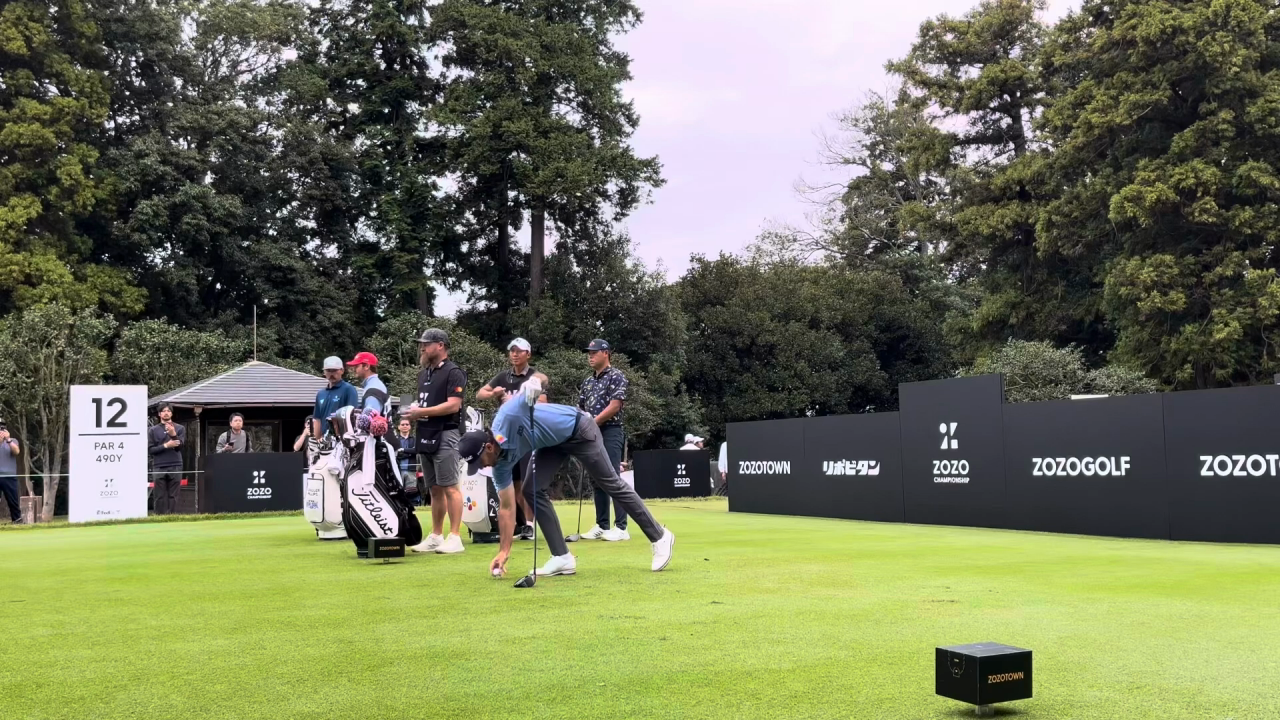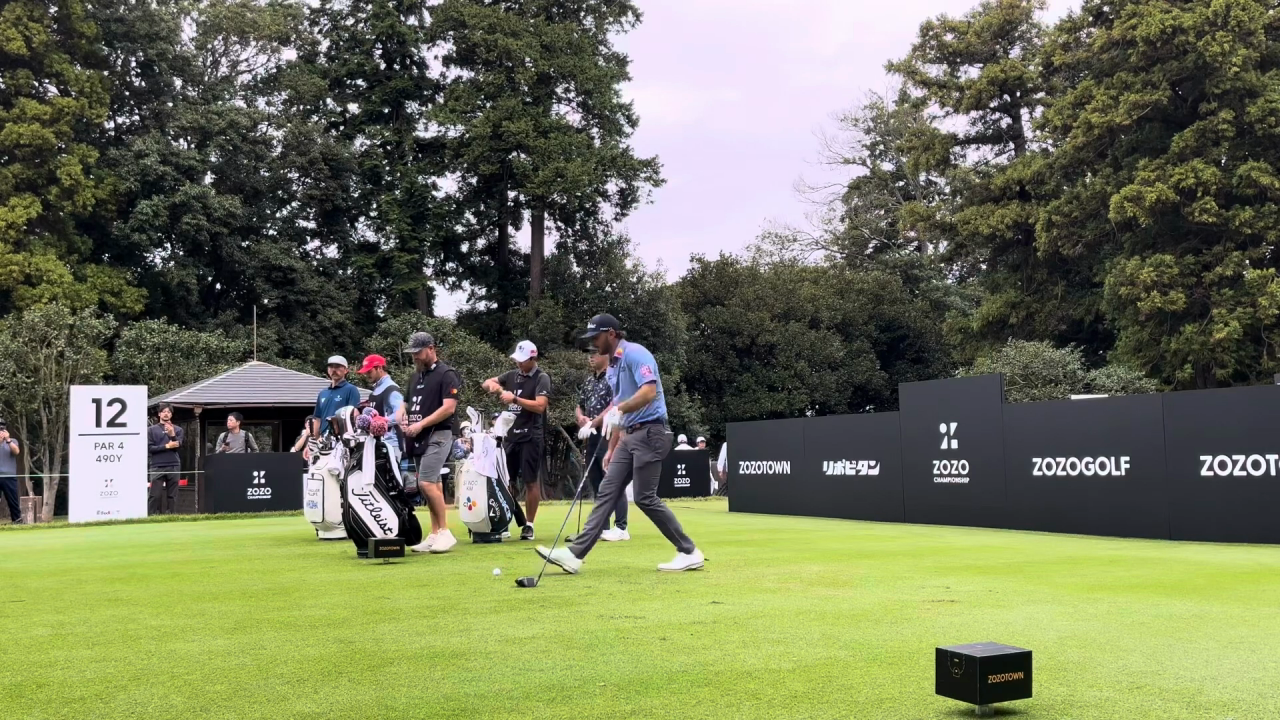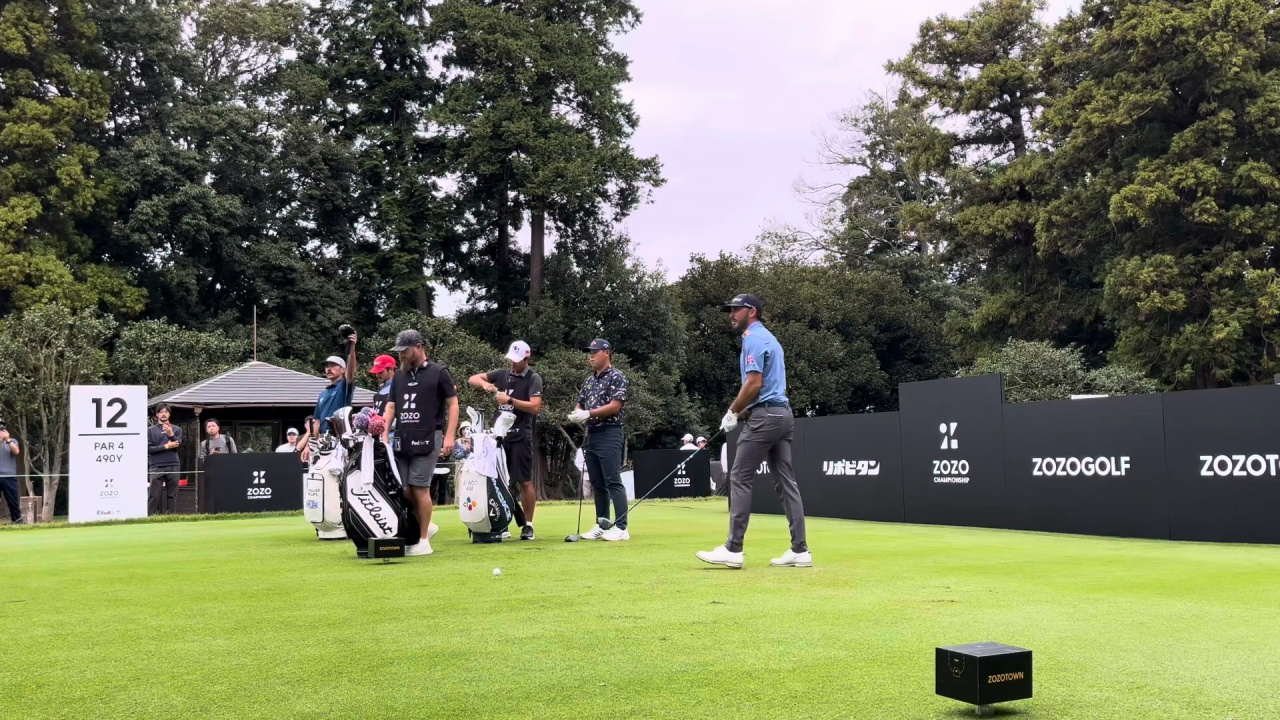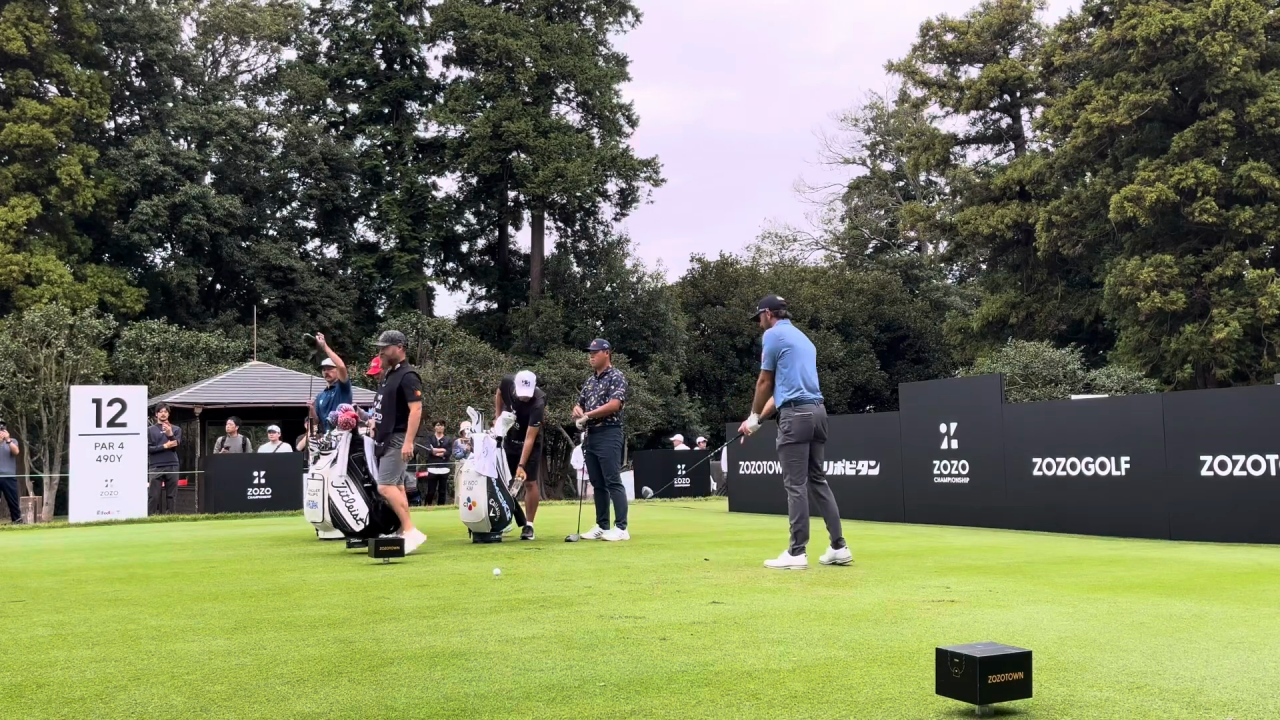
dt=1s
person 1, frame 1
left shoulder: (509, 416)
right shoulder: (502, 460)
left elbow: (540, 377)
right elbow: (507, 508)
left wrist: (534, 381)
right wrist: (504, 551)
left hip: (580, 430)
right hip: (553, 442)
left knee: (613, 484)
right knee: (533, 491)
left ankle: (659, 537)
right ankle: (562, 557)
person 1, frame 2
left shoulder: (636, 353)
right shoulder: (614, 366)
left elbow: (650, 390)
left wrist: (618, 410)
right wrist: (610, 449)
left hip: (650, 432)
right hip: (630, 435)
left knee: (644, 497)
right knee: (608, 491)
left ankle: (689, 553)
right ankle: (575, 553)
person 1, frame 3
left shoulder: (753, 337)
right shoulder: (768, 338)
left elbow: (754, 383)
left wrist: (733, 413)
right wrist: (738, 412)
left hip: (764, 416)
right hip: (782, 414)
left knee: (740, 478)
right knee: (786, 482)
left ankle: (733, 549)
right ankle: (799, 550)
person 1, frame 4
left shoulder: (773, 335)
right shoulder: (803, 339)
left elbow: (765, 383)
left wrist: (753, 417)
right wrist: (760, 418)
left hip: (796, 414)
right hip: (816, 411)
left knee: (795, 485)
right knee: (818, 480)
left ankle: (796, 553)
right ankle: (839, 546)
person 2, frame 1
left shoulder: (453, 372)
right shoulder: (424, 373)
left elbow: (453, 405)
left wrist: (421, 411)
right wrist: (413, 409)
left hip: (444, 436)
right hip: (425, 436)
left knee: (449, 487)
right knee: (434, 489)
left ankle: (454, 537)
right ankle: (435, 536)
person 2, frame 2
left shoulder: (446, 374)
right shoulder: (415, 377)
left elbow: (449, 408)
right elbow: (407, 403)
left wrist: (421, 424)
right wrist: (401, 414)
left hip: (437, 436)
right hip: (418, 439)
left knee: (427, 484)
right knee: (433, 487)
left ankle: (445, 533)
right ankle: (436, 535)
person 2, frame 3
left shoulder: (438, 373)
right shoulder: (399, 377)
left elbow: (453, 404)
right elbow: (391, 407)
left wrist: (450, 435)
right wrist: (384, 433)
left hip: (427, 438)
right hip: (402, 439)
left knee: (419, 488)
right knee: (404, 488)
left ankle: (422, 541)
right ankle: (425, 526)
person 2, frame 4
left shoulder: (407, 375)
right shoulder: (388, 374)
left elbow: (416, 409)
left wrist: (408, 441)
right wrist: (374, 424)
left hip: (398, 439)
right hip: (386, 438)
left knee: (386, 486)
right knee: (396, 487)
left ankle: (411, 532)
right ankle: (405, 535)
person 3, frame 1
left shoulder: (616, 377)
right shoulder: (588, 381)
left elbow: (614, 406)
right elbow: (580, 408)
left hip: (610, 433)
right knee: (597, 482)
left ankle: (621, 527)
right ankle: (602, 526)
person 3, frame 2
right shoulder: (588, 381)
right elbow: (579, 407)
left wrist: (592, 424)
right wrist: (582, 418)
right hip: (591, 436)
right knee: (596, 483)
left ankle: (621, 527)
person 3, frame 3
left shoulder: (616, 377)
right shoulder: (589, 381)
left elbow: (615, 406)
right elbow: (580, 405)
left wrist: (587, 413)
right wrist: (578, 414)
left hip: (609, 434)
right hip: (591, 435)
left knee: (613, 482)
right knee: (597, 483)
left ankle: (621, 527)
right ankle: (601, 526)
person 3, frame 4
left shoulder: (616, 378)
right shoulder: (589, 381)
left elbow: (614, 405)
right elbow: (580, 405)
left wrist: (587, 415)
right wrist: (577, 410)
left hip: (609, 435)
right hip: (591, 435)
left knee: (613, 482)
right knee: (598, 484)
left ankle: (621, 528)
right ankle: (602, 526)
person 4, frame 1
right shoulder: (503, 377)
left elbow: (541, 404)
right elbow: (479, 395)
right wrist: (493, 393)
right knee: (512, 482)
left ankle: (529, 525)
right ankle: (519, 522)
person 4, frame 2
left shoulder: (541, 378)
right shoulder: (512, 375)
left elbow: (540, 406)
right elbow: (486, 383)
left wrist: (515, 399)
right wrist: (492, 384)
left hip: (531, 437)
right hip: (511, 435)
left knee: (531, 482)
right knee: (507, 481)
left ankle: (529, 525)
person 4, frame 3
left shoulder: (533, 379)
right shoulder: (502, 373)
left elbow: (535, 407)
right elbow: (473, 379)
left wrist: (510, 400)
right wrist: (486, 385)
left hip: (520, 436)
left knee: (525, 481)
left ankle: (528, 525)
person 4, frame 4
left shoulder: (537, 403)
right shoulder: (507, 382)
left elbow: (529, 439)
right elbow: (499, 395)
left wrist: (521, 465)
right wrist: (497, 417)
left hip: (529, 443)
right hip: (508, 439)
left knee: (530, 482)
left ankle: (529, 525)
